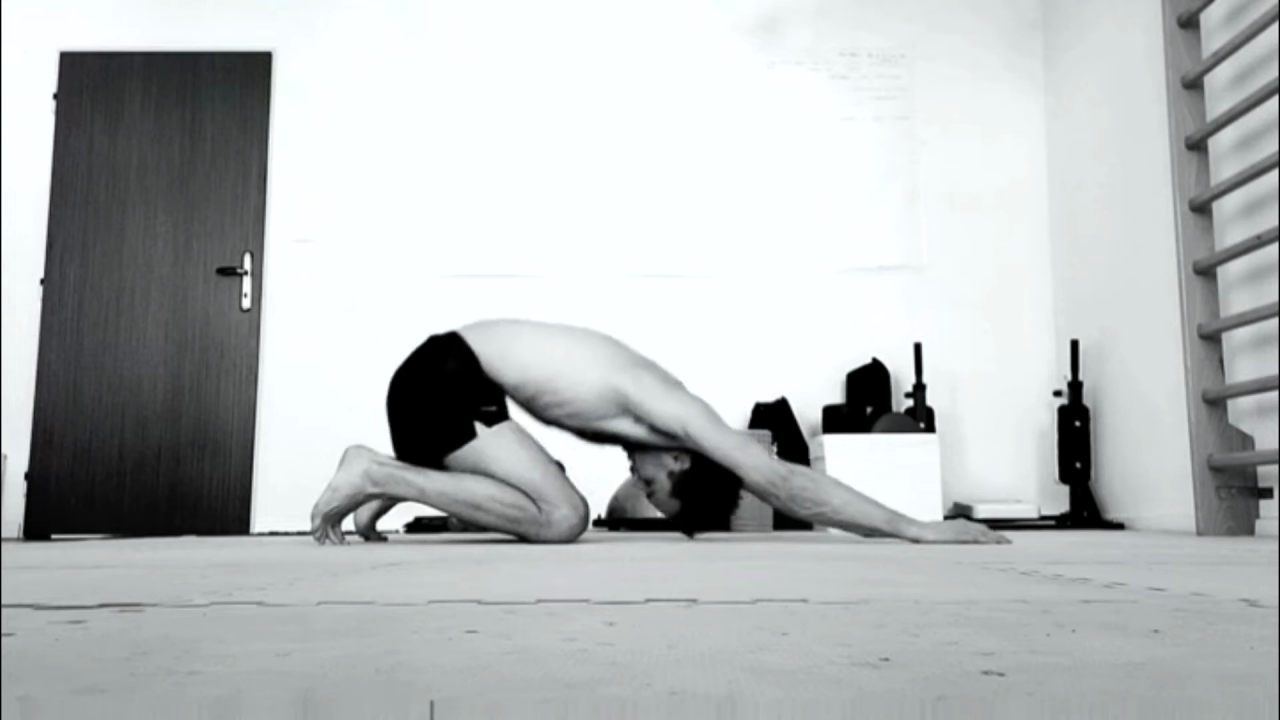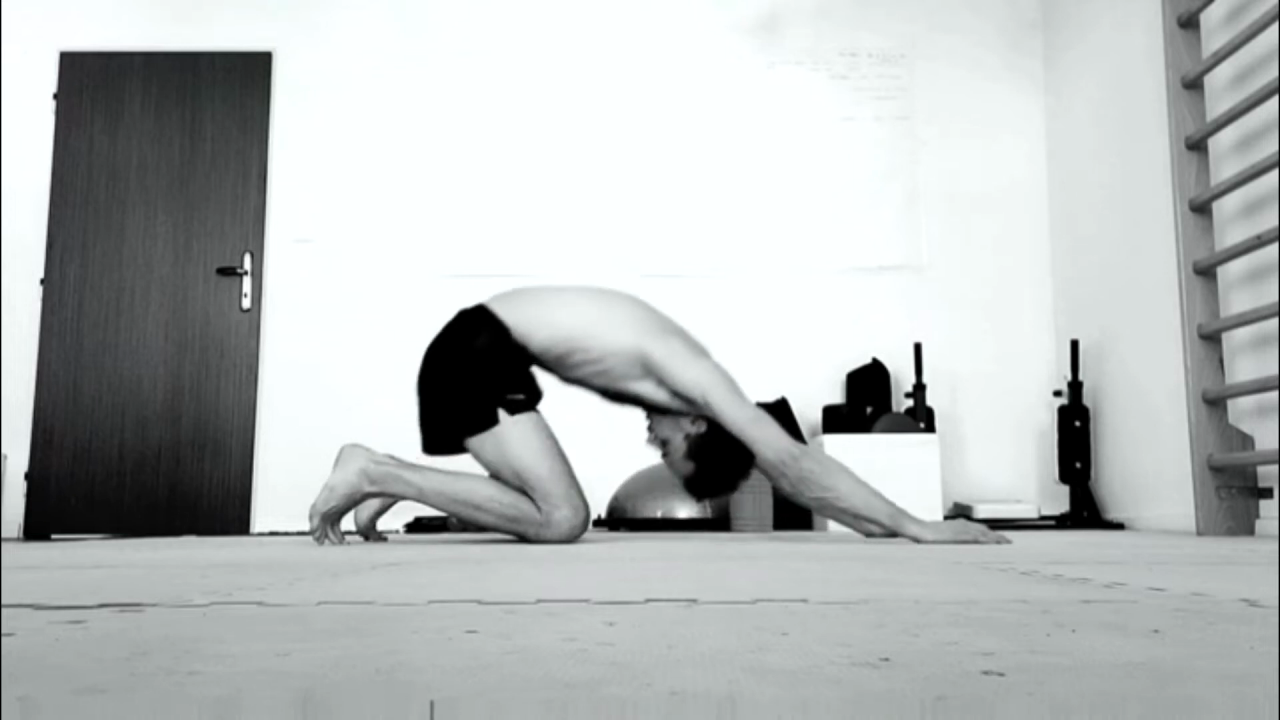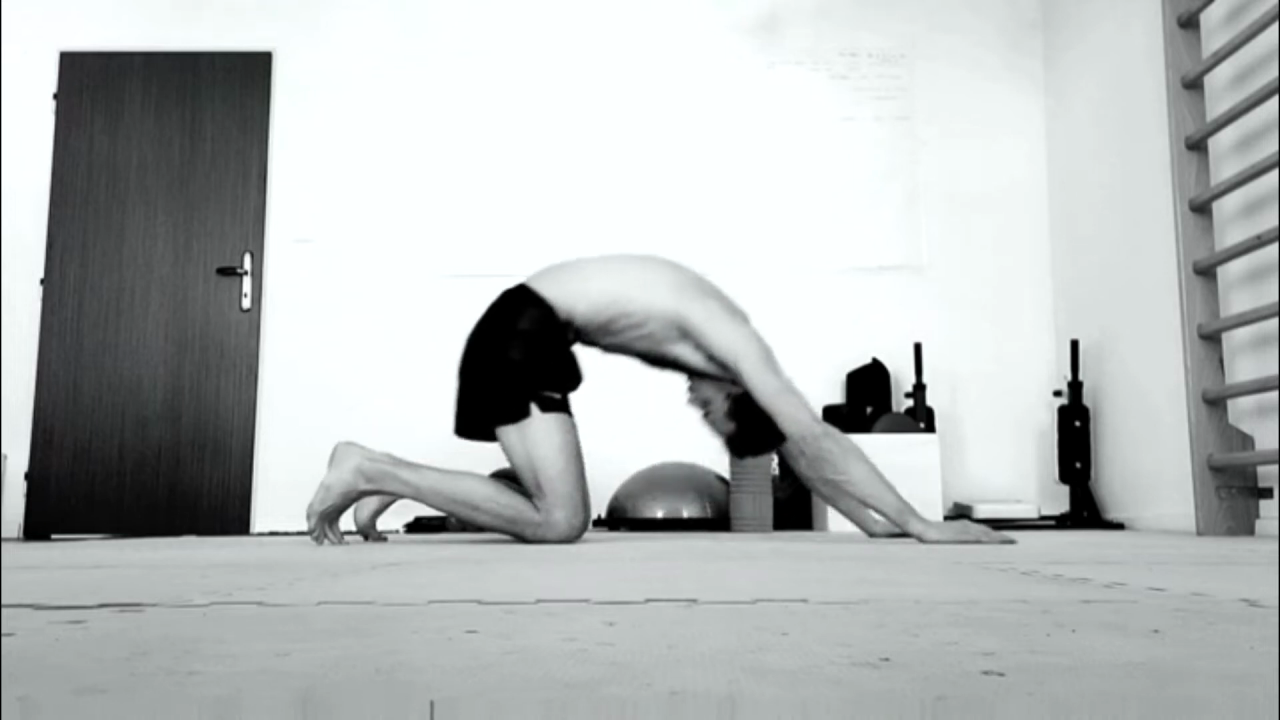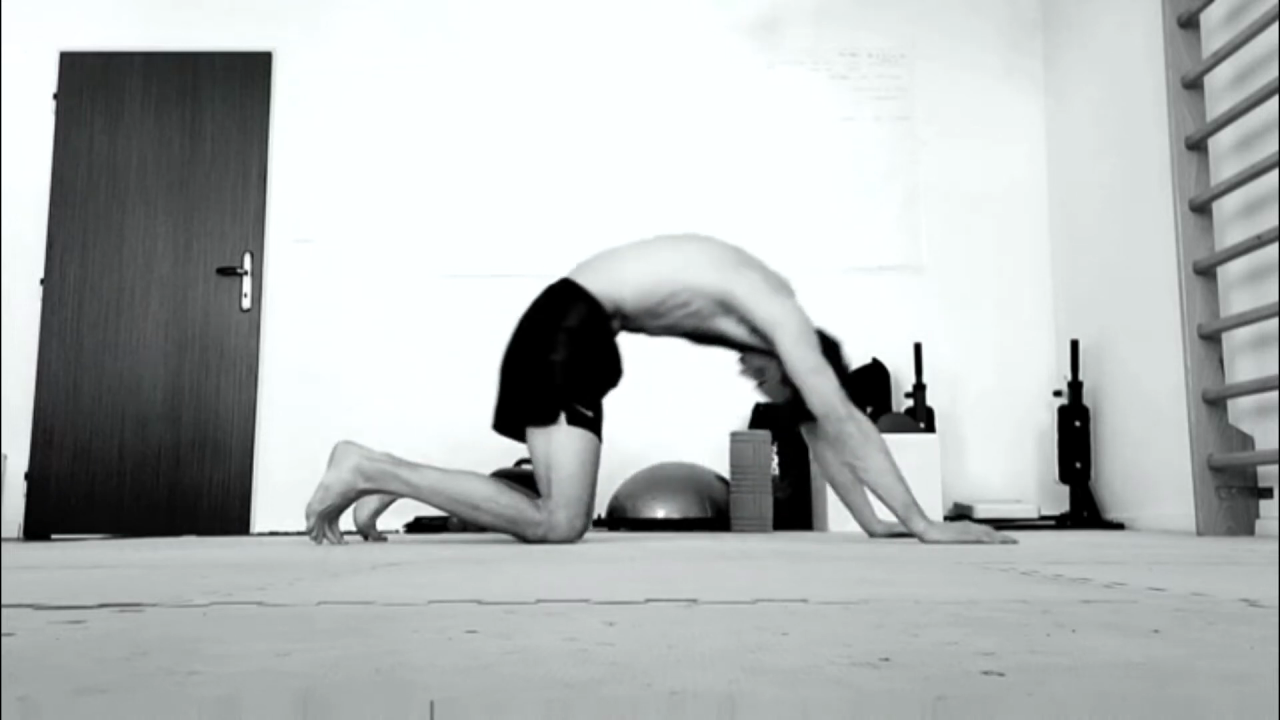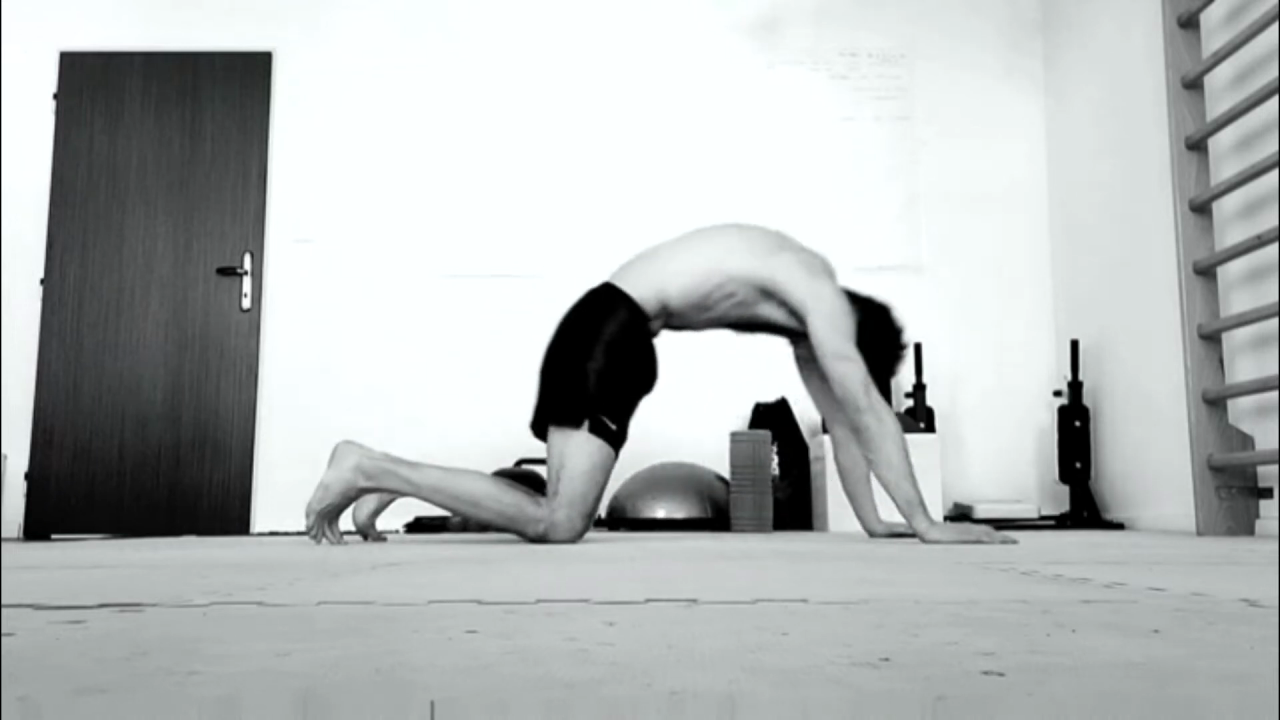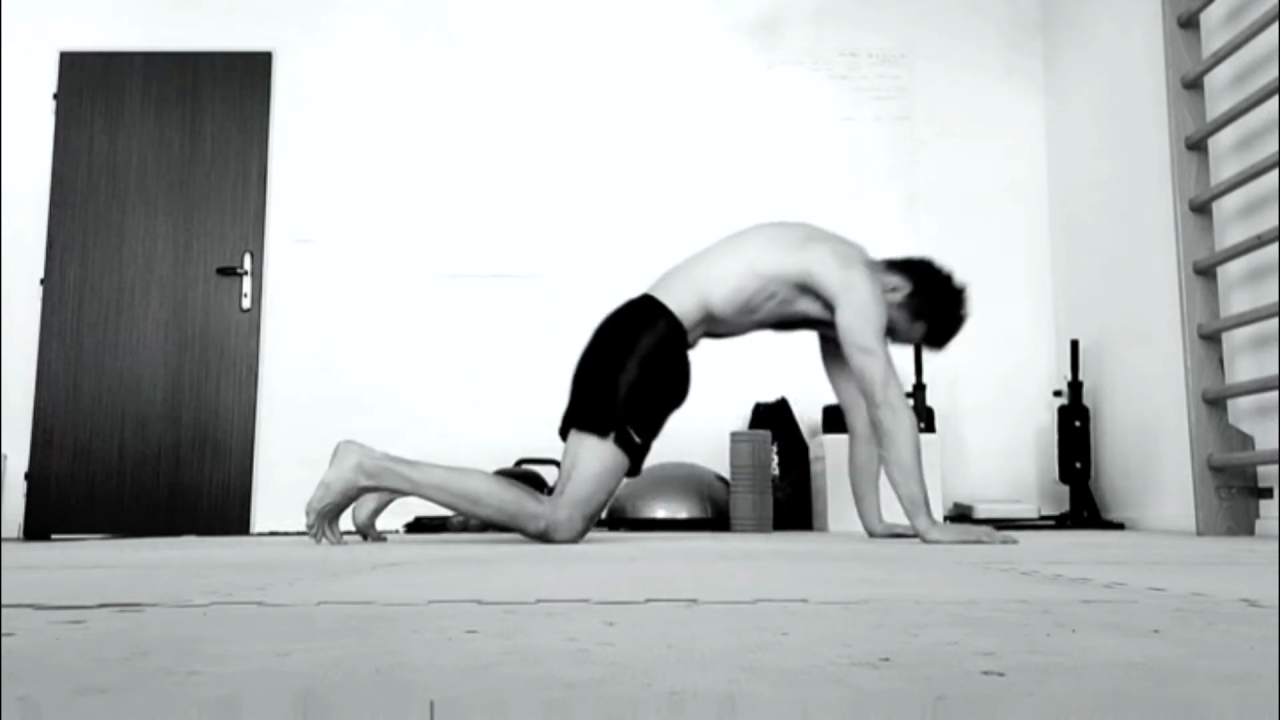
dt=0.2s
person 1, frame 1
left shoulder: (658, 412)
right shoulder: (674, 413)
left elbow: (778, 483)
right elbow: (784, 482)
left wrist: (892, 527)
right wrist: (912, 528)
left hip: (455, 372)
right hip: (444, 376)
left knee: (545, 510)
right knee: (560, 519)
left ankle: (386, 482)
right ankle: (376, 477)
person 1, frame 2
left shoulder: (680, 379)
right shoulder: (697, 380)
left elbow: (785, 466)
right elbow: (795, 463)
left wrist: (877, 525)
right wrist: (910, 526)
left hip: (485, 347)
right hip: (479, 350)
left knee: (545, 507)
right knee: (560, 520)
left ankle: (382, 481)
right ankle: (374, 473)
person 1, frame 3
left shoulder: (722, 341)
right shoulder: (731, 343)
left elbow: (800, 447)
right elbow: (815, 440)
left wrist: (871, 524)
right wrist: (916, 524)
left hip: (528, 331)
right hip: (524, 333)
left knee: (549, 508)
right knee: (558, 523)
left ankle: (378, 476)
right ankle: (370, 472)
person 1, frame 4
left shoulder: (770, 315)
right shoulder: (775, 312)
left elbow: (819, 431)
right elbow: (843, 421)
left wrist: (871, 523)
right wrist: (918, 522)
left hip: (573, 327)
right hip: (570, 327)
left knee: (553, 508)
right knee: (557, 524)
left ankle: (381, 476)
right ankle: (370, 471)
person 1, frame 5
left shoulder: (802, 304)
right shoulder: (818, 294)
left elbow: (839, 419)
right elbow: (868, 412)
left wrist: (872, 521)
right wrist: (922, 521)
left hip: (613, 333)
right hip: (610, 331)
left knee: (556, 512)
right knee: (558, 524)
left ankle: (382, 476)
right ankle: (370, 470)
person 1, frame 6
left shoulder: (833, 292)
right shoulder: (853, 279)
left elbow: (859, 413)
right elbow: (889, 407)
left wrist: (874, 522)
right wrist: (924, 522)
left hip: (647, 343)
right hip: (646, 341)
left knee: (564, 511)
right knee: (559, 522)
left ankle: (384, 476)
right ankle: (371, 470)
